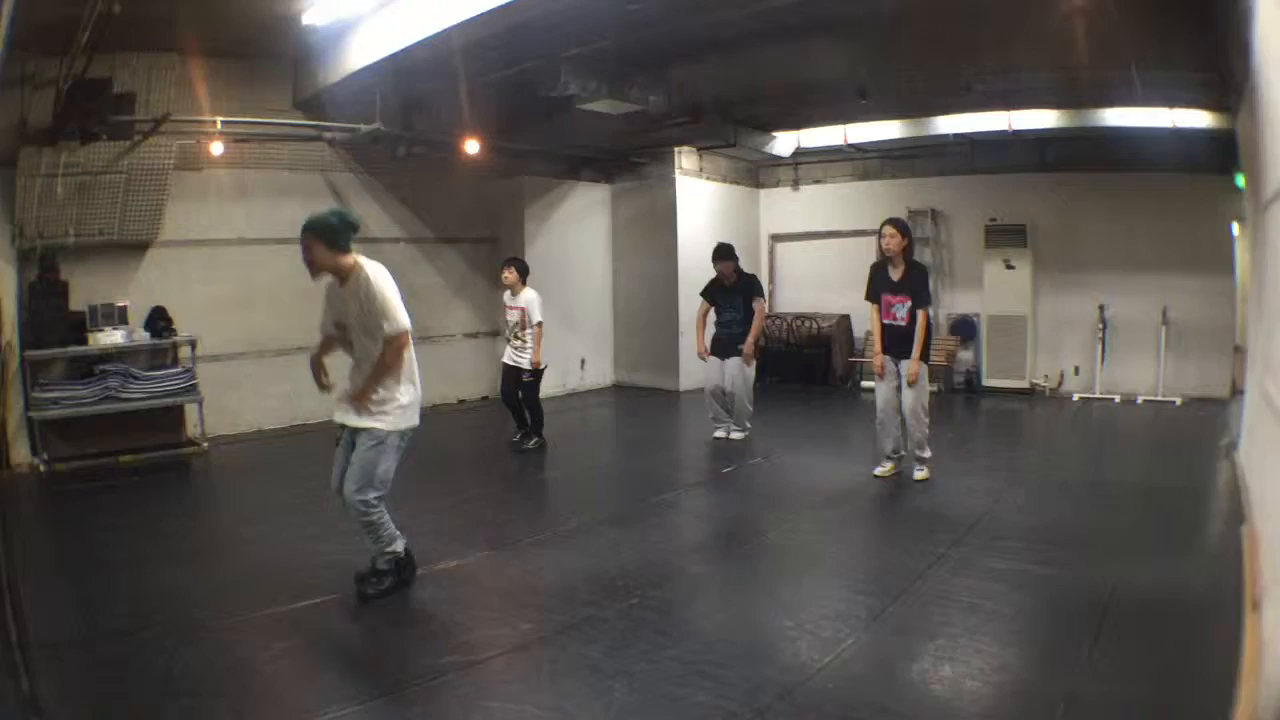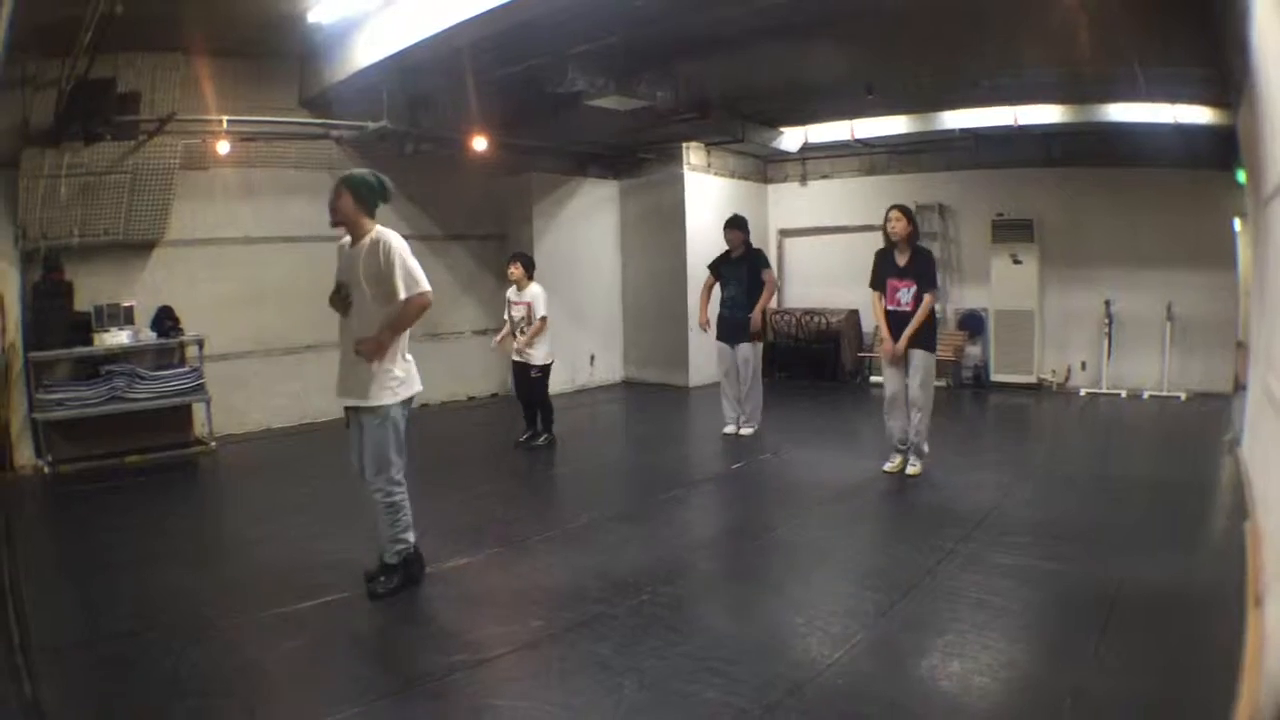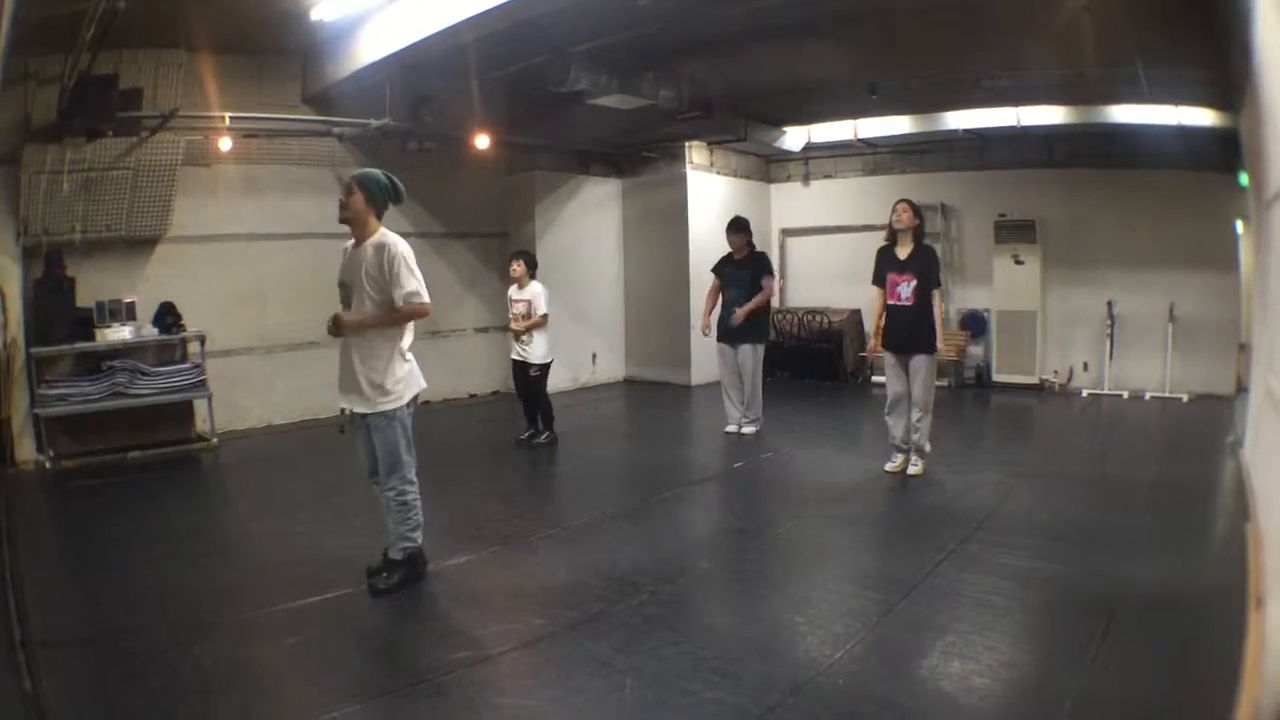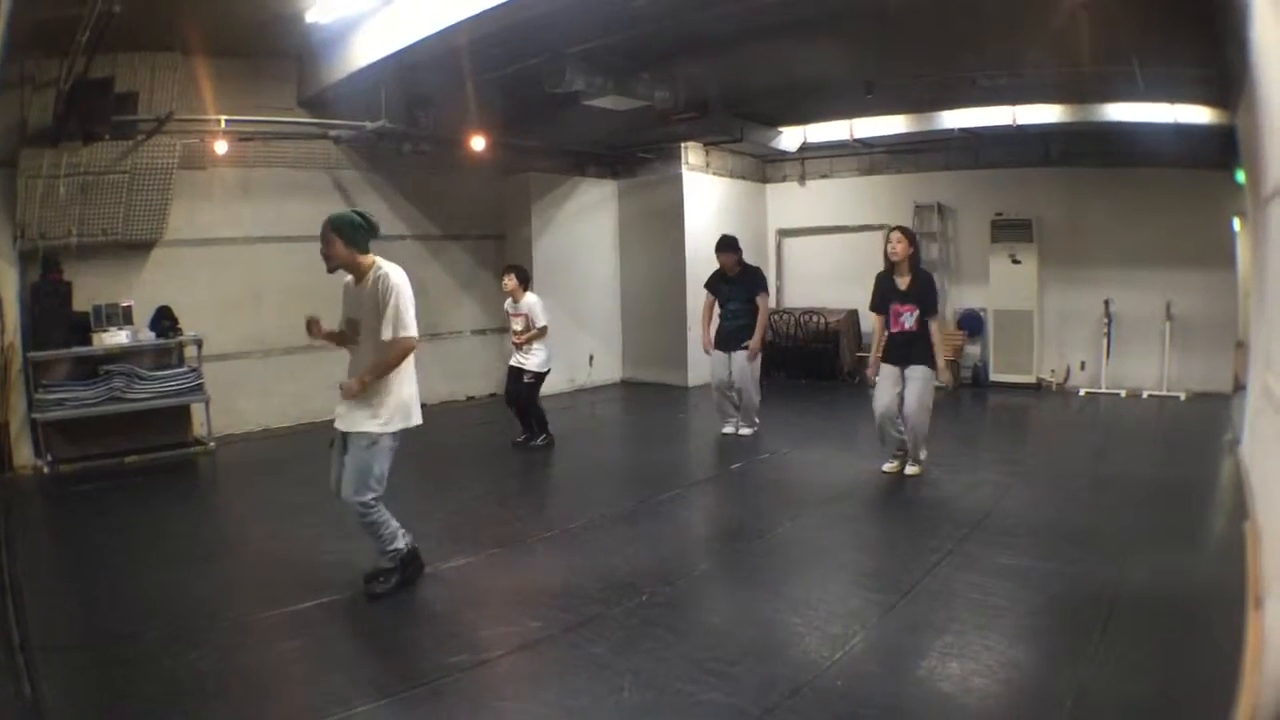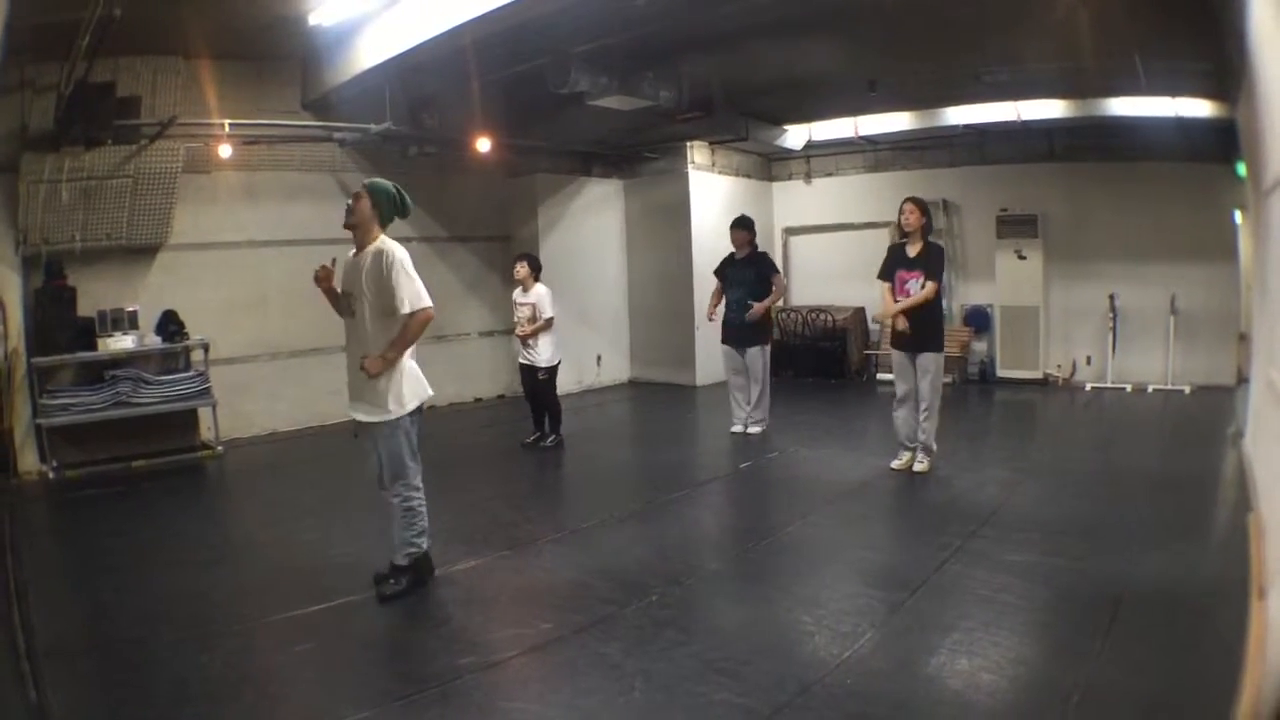
dt=0.5s
person 1, frame 1
left shoulder: (372, 278)
right shoulder: (333, 285)
left elbow: (399, 337)
left wrist: (366, 390)
right wrist: (318, 356)
left hip: (389, 405)
right hip: (361, 403)
left knee: (361, 493)
right knee: (343, 486)
left ankle: (395, 563)
right ankle: (391, 555)
person 1, frame 2
left shoulder: (387, 243)
right shoulder: (344, 247)
left elbow: (422, 298)
left wrist: (383, 340)
right wrist: (337, 303)
left hip: (385, 382)
right hip: (356, 381)
left knee: (384, 477)
right knee: (369, 474)
left ankle: (403, 559)
right ankle: (396, 553)
person 1, frame 3
left shoulder: (391, 247)
right shoulder: (349, 250)
left elbow: (420, 306)
left wrist: (364, 320)
right wrist: (341, 321)
left hip: (388, 384)
right hip: (358, 383)
left knee: (397, 477)
right knee: (379, 476)
left ankle: (408, 557)
right ankle: (399, 552)
person 1, frame 4
left shoulder: (390, 279)
right shoulder: (349, 285)
left elbow: (406, 342)
left wrist: (363, 380)
right wrist: (324, 334)
left hip: (383, 409)
right hip: (356, 405)
left knee: (359, 494)
right knee: (343, 488)
left ankle: (402, 557)
right ankle: (396, 553)
person 1, frame 5
left shoulder: (390, 255)
right shoulder: (352, 259)
left elbow: (424, 312)
left wrist: (386, 359)
right wrist: (329, 291)
left hip: (394, 392)
right hip: (366, 393)
left knee: (404, 482)
right knee: (390, 482)
left ankle: (413, 562)
right ankle: (408, 557)
person 2, frame 1
left shoulder: (918, 271)
right shoulder: (877, 270)
left elbow: (922, 316)
right elbow: (875, 311)
left wrist: (915, 359)
right wrist: (877, 351)
left hip: (911, 348)
right hip: (887, 348)
left knee: (912, 405)
right knee: (884, 405)
left ankle: (921, 459)
right ankle: (891, 457)
person 2, frame 2
left shoulder: (923, 256)
right shoulder: (882, 257)
left elbow: (928, 300)
right elbow: (877, 298)
left wrist: (905, 338)
right wrist: (885, 336)
left hip: (920, 336)
right hip: (892, 334)
left knee: (918, 396)
right knee: (892, 395)
left ankle: (916, 453)
right ankle: (899, 450)
person 2, frame 3
left shoulder: (926, 254)
right shoulder: (884, 254)
left elbow: (937, 297)
left wrist: (939, 338)
right wrist: (874, 333)
left hip: (920, 339)
right hip: (892, 338)
left knee: (919, 399)
right knee: (895, 397)
left ankle: (918, 454)
right ankle: (899, 451)
person 2, frame 4
left shoulder: (924, 280)
right shoulder: (882, 280)
left elbow: (933, 323)
right elbow: (879, 322)
left wrist: (941, 363)
right wrist: (873, 358)
left hip: (920, 357)
right hip: (892, 356)
left knee: (914, 411)
right knee: (883, 410)
left ankle: (915, 457)
right ankle: (898, 453)
person 2, frame 5
left shoulder: (934, 251)
right shoulder: (894, 251)
left elbow: (930, 291)
right elbow: (886, 288)
left wrist: (895, 308)
right wrist: (894, 315)
left hip: (928, 335)
right hip: (901, 334)
left knee: (928, 396)
right knee: (903, 395)
left ankle: (925, 451)
right ankle: (907, 448)
person 3, frame 1
left shoulder: (750, 282)
right shoulder: (714, 285)
left elbow: (760, 311)
right elbow: (702, 314)
left wrist: (750, 341)
right wrist: (700, 342)
left hip: (742, 346)
right hip: (719, 345)
left knee: (736, 388)
right knee: (712, 387)
left ankle: (740, 426)
right ankle: (722, 424)
person 3, frame 2
left shoulder: (756, 256)
right shoulder: (722, 260)
left elbow: (771, 282)
right elbow: (707, 286)
left wrist: (758, 310)
right wrist: (703, 312)
left hip: (748, 327)
right hip: (725, 326)
left knee: (749, 376)
right knee: (727, 375)
left ankle: (750, 421)
right ankle: (731, 420)
person 3, frame 3
left shoulder: (760, 260)
right shoulder: (724, 262)
left elbow: (768, 291)
right elbow: (714, 290)
left wrist: (744, 310)
right wrist: (706, 316)
left hip: (752, 329)
right hip: (726, 328)
left knee: (750, 376)
right knee: (729, 376)
left ankle: (752, 420)
right ankle: (734, 419)
person 3, frame 4
left shoulder: (754, 275)
right shoulder: (717, 277)
left elbow: (763, 307)
right elbow: (708, 305)
left wrist: (757, 338)
right wrist: (706, 334)
left hip: (747, 339)
right hip: (723, 337)
left knee: (744, 382)
right knee: (719, 381)
left ankle: (749, 421)
right ankle: (730, 421)
person 3, frame 5
left shoulder: (761, 260)
right shoulder: (727, 263)
left elbow: (780, 287)
right elbow: (719, 289)
left wrist: (764, 305)
right wrist: (713, 306)
left hip: (756, 330)
right hip: (731, 329)
left knee: (758, 377)
right knee: (735, 377)
left ankle: (757, 420)
right ankle: (740, 419)
person 4, frame 1
left shoulder: (531, 296)
right shoulder: (506, 296)
left elbow: (537, 326)
left wrist: (536, 352)
right wrist: (509, 337)
left hip: (529, 358)
right hip: (511, 356)
left knee: (530, 398)
right knee: (507, 394)
left ankle: (537, 436)
right ankle: (523, 428)
person 4, frame 2
left shoulder: (536, 291)
right shoulder: (510, 293)
left elbow: (542, 321)
left wrist: (526, 341)
right wrist: (500, 336)
left hip: (538, 354)
right hip: (519, 354)
left knee: (539, 394)
right knee: (523, 394)
left ankle: (547, 433)
right ankle: (531, 429)
person 4, frame 3
left shoulder: (537, 289)
right shoulder: (512, 291)
left elbow: (543, 318)
left wrist: (523, 326)
right wrist: (512, 326)
left hip: (537, 353)
right hip: (518, 352)
left knee: (538, 392)
right knee: (523, 392)
left ankle: (549, 431)
right ankle: (532, 428)
person 4, frame 4
left shoulder: (532, 301)
right shoulder: (508, 304)
left elbow: (543, 329)
left wrist: (524, 339)
right wrist: (514, 338)
left hip: (536, 360)
right hip: (518, 359)
left knee: (527, 399)
right knee: (511, 397)
left ankle: (545, 434)
right ankle: (528, 431)
person 4, frame 5
left shoulder: (542, 291)
right shoulder: (516, 294)
left elbow: (548, 321)
left wrist: (529, 330)
right wrist: (518, 330)
left hip: (544, 355)
right hip: (525, 355)
left knee: (547, 395)
right knee: (532, 396)
left ankle: (555, 434)
right ankle: (539, 431)
